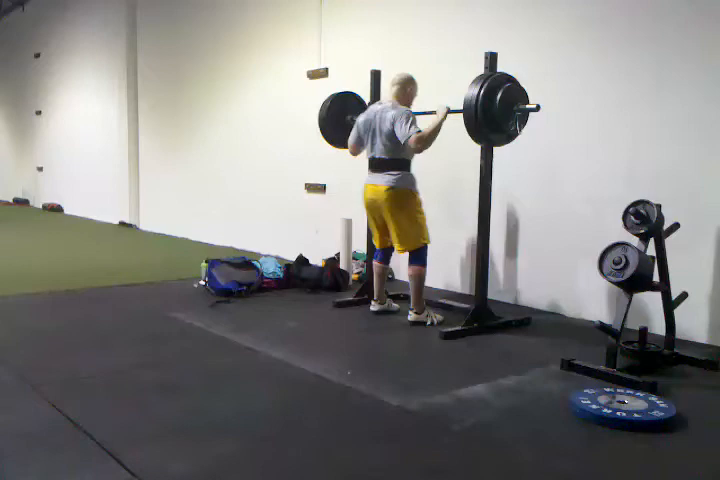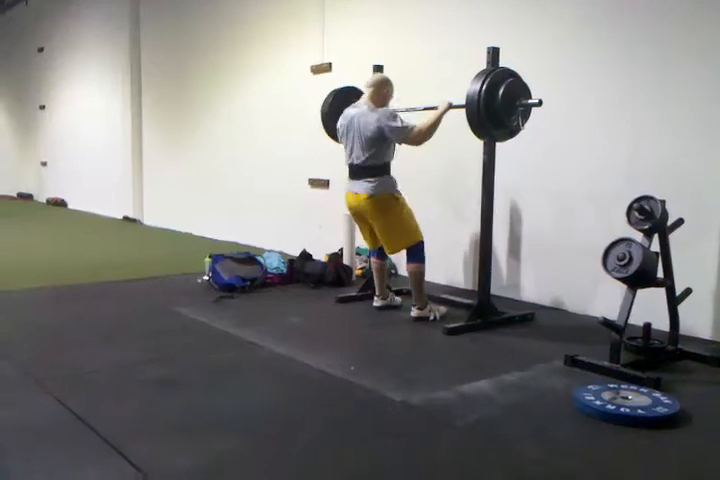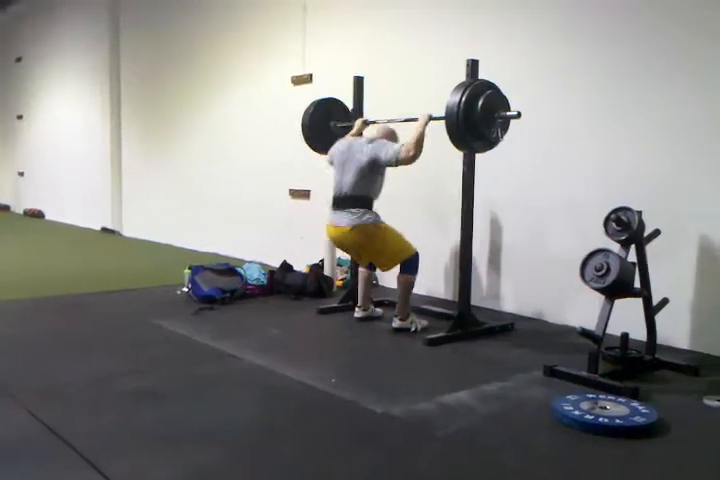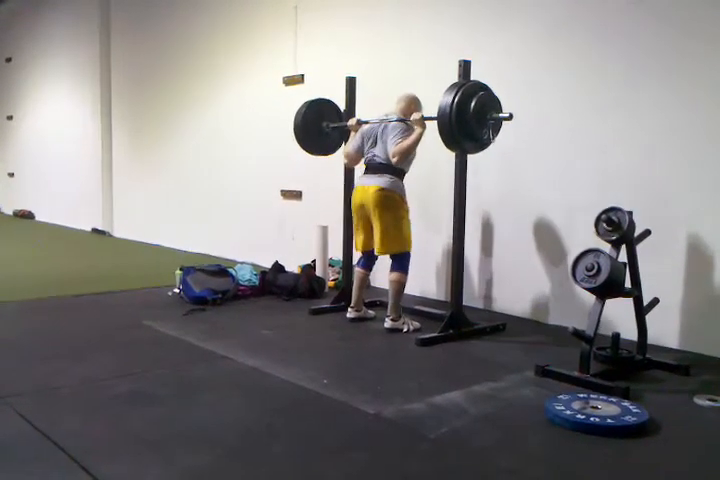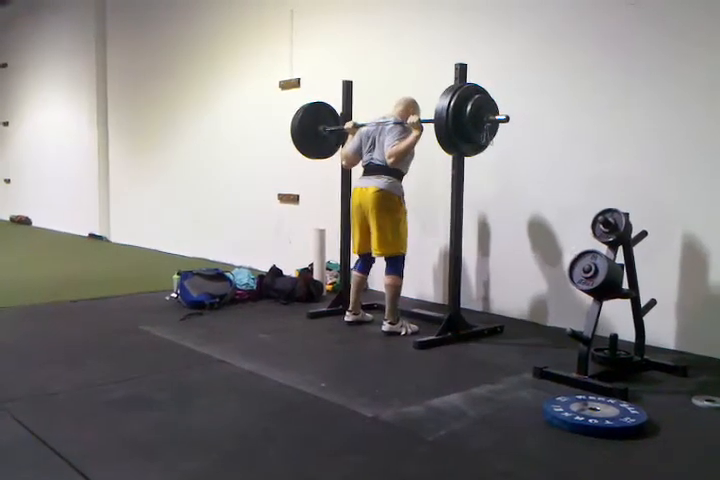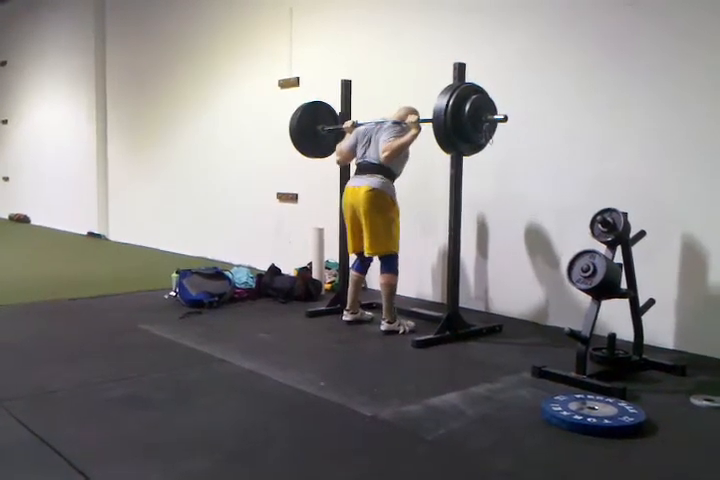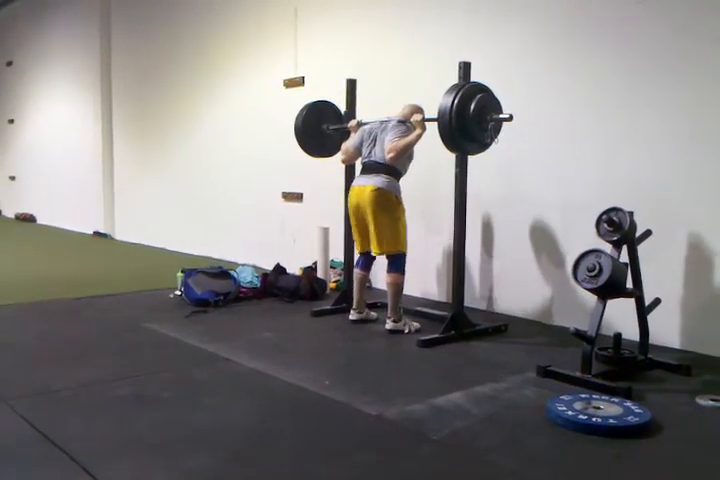
dt=0.5s
person 1, frame 1
left shoulder: (367, 114)
right shoulder: (400, 114)
left elbow: (353, 149)
right elbow: (417, 144)
right wrist: (440, 118)
left hip: (371, 187)
right hip: (396, 189)
left knee: (383, 246)
right knee: (417, 248)
left ankle: (379, 300)
right ankle: (418, 311)
person 1, frame 2
left shoulder: (345, 116)
right shoulder: (381, 117)
right elbow: (417, 137)
right wrist: (441, 112)
left hip: (353, 194)
right hip: (378, 194)
left knee: (377, 245)
right knee: (414, 245)
left ankle: (381, 296)
right ankle: (420, 306)
person 1, frame 3
left shoulder: (347, 145)
right shoulder: (379, 148)
left elbow: (331, 158)
right elbow: (409, 154)
left wrist: (355, 131)
right wrist: (421, 126)
left hip: (335, 227)
right hip: (359, 226)
left knee: (369, 258)
right knee: (409, 258)
left ankle: (363, 307)
right ankle: (402, 318)
person 1, frame 4
left shoulder: (370, 127)
right shoulder: (401, 126)
left elbow: (349, 160)
right elbow: (397, 157)
left wrist: (354, 132)
right wrist: (419, 130)
left hip: (360, 191)
right hip: (385, 192)
left knee: (368, 253)
right knee: (400, 256)
left ankle: (355, 308)
right ankle: (394, 318)
person 1, frame 5
left shoulder: (368, 128)
right shoulder: (398, 128)
left elbow: (346, 161)
right elbow: (393, 158)
left wrist: (351, 135)
right wrist: (416, 133)
left hip: (360, 192)
right hip: (384, 193)
left knee: (365, 256)
right knee: (395, 258)
left ankle: (353, 311)
right ankle: (392, 321)
person 1, frame 6
left shoulder: (364, 128)
right shoulder: (396, 129)
left elbow: (340, 157)
right elbow: (386, 154)
left wrist: (349, 134)
right wrist: (413, 132)
left hip: (352, 191)
right hip: (375, 193)
left knee: (363, 254)
right knee: (388, 257)
left ankle: (351, 310)
right ankle: (390, 320)
person 1, frame 7
left shoulder: (369, 128)
right shoulder: (400, 128)
left elbow: (345, 157)
right elbow: (392, 154)
left wrist: (353, 133)
right wrist: (418, 132)
left hip: (357, 191)
right hip: (381, 192)
left knee: (366, 253)
right knee: (396, 256)
left ankle: (358, 309)
right ankle: (394, 319)
